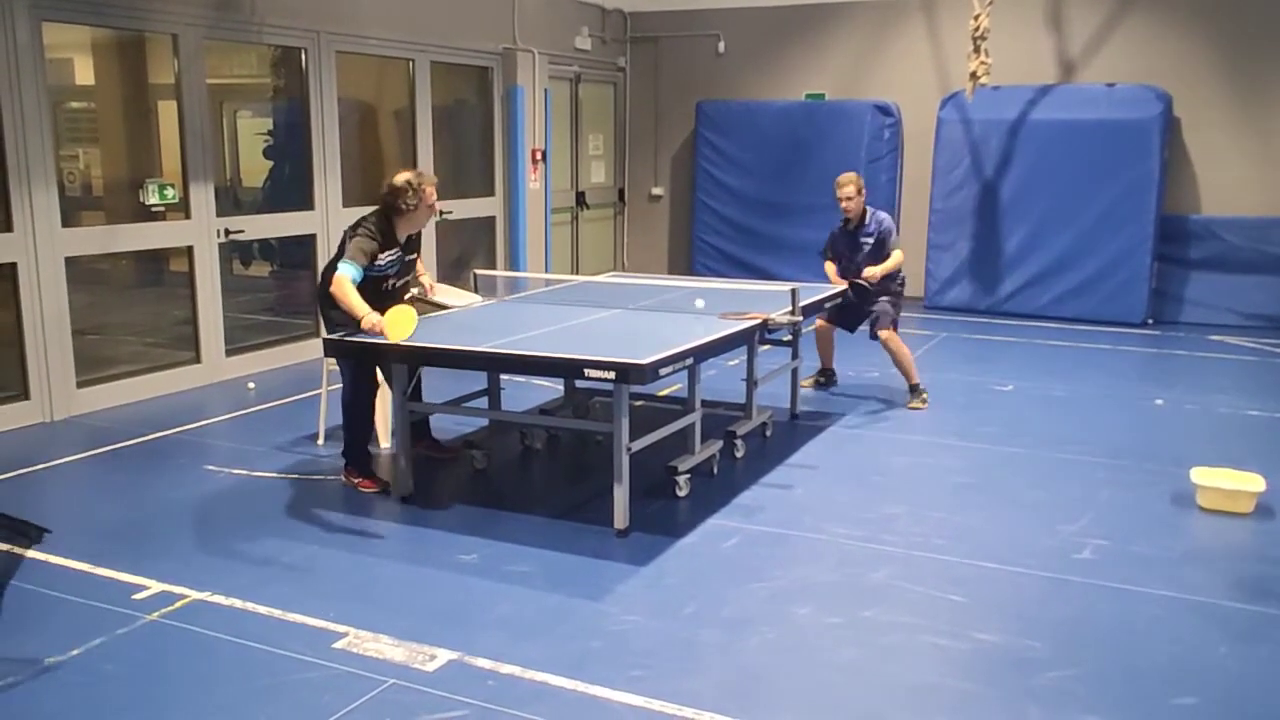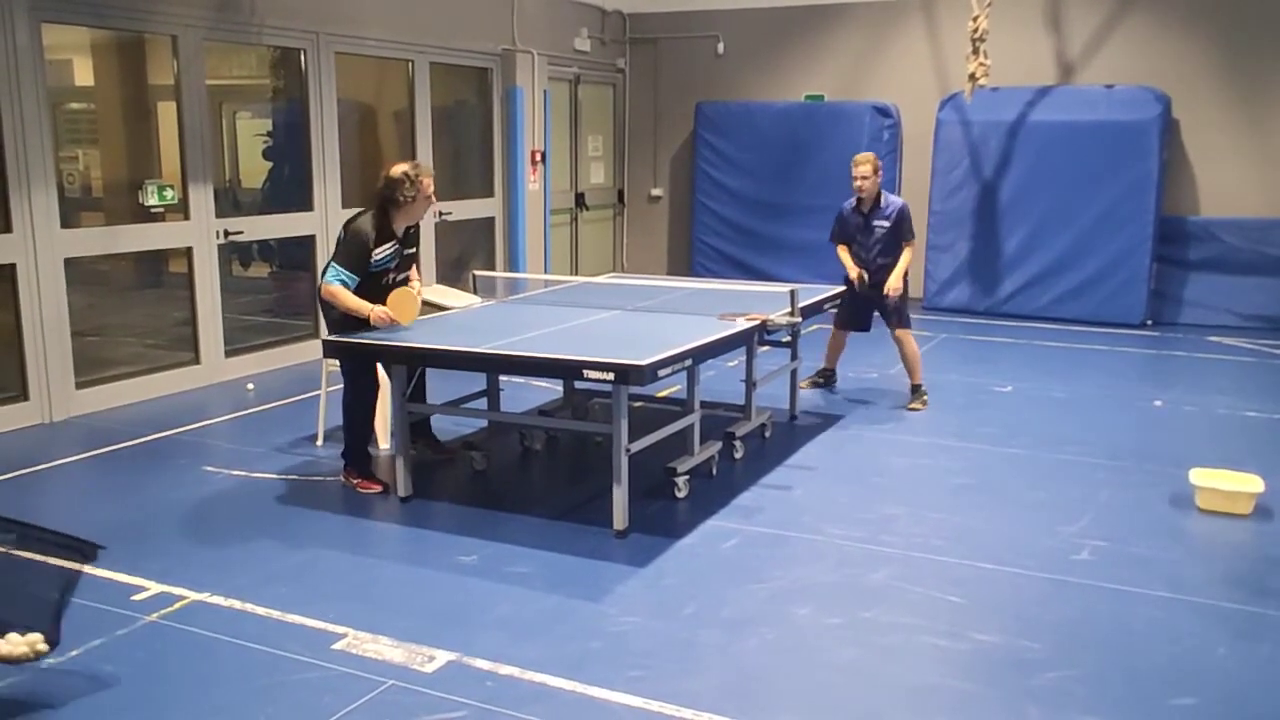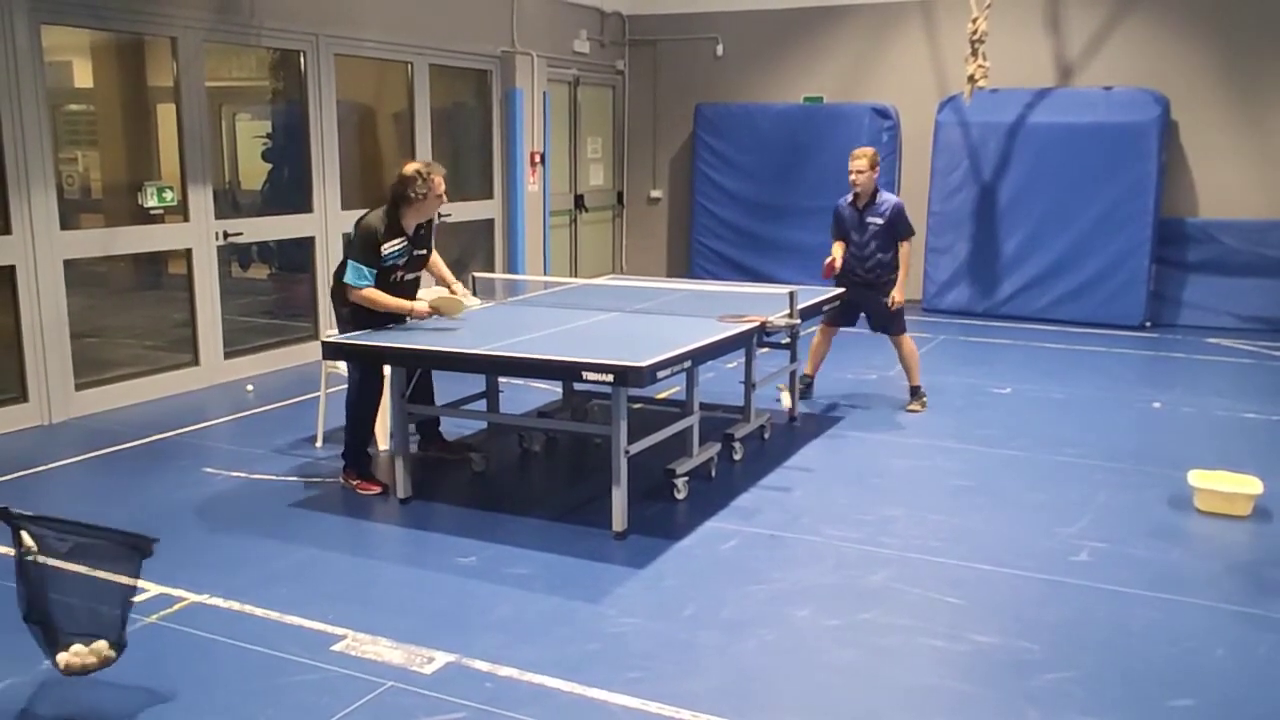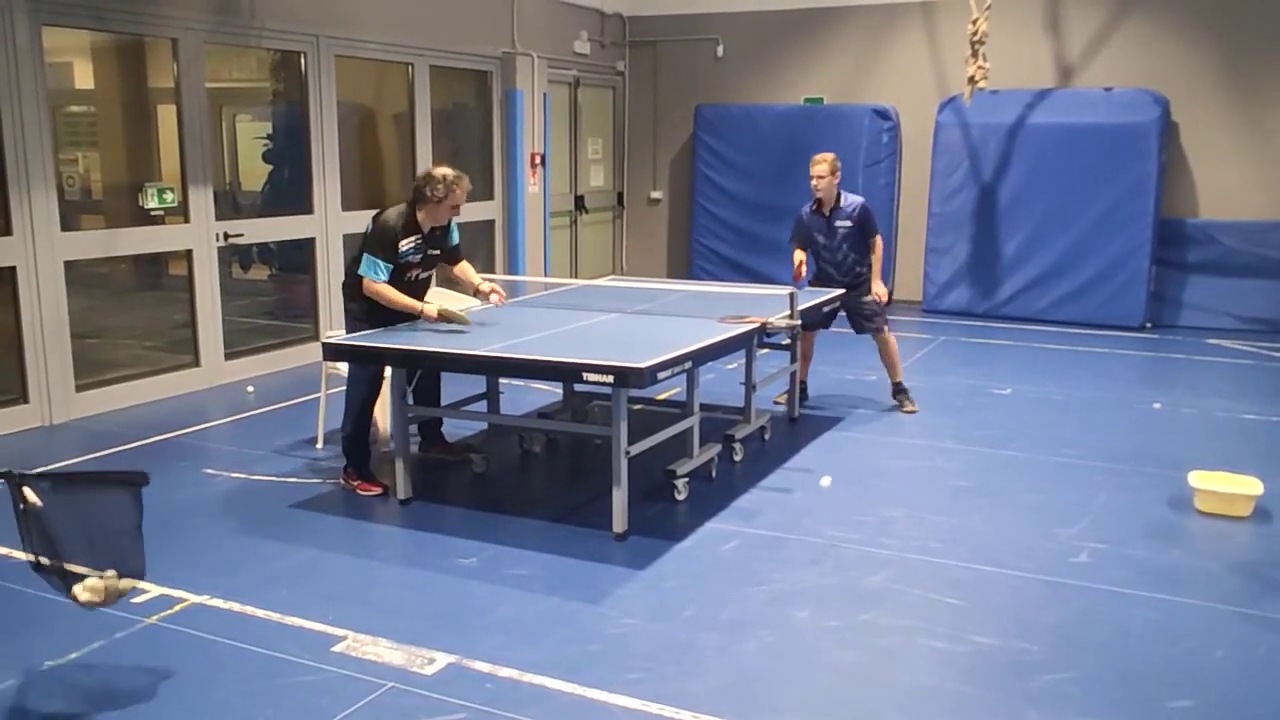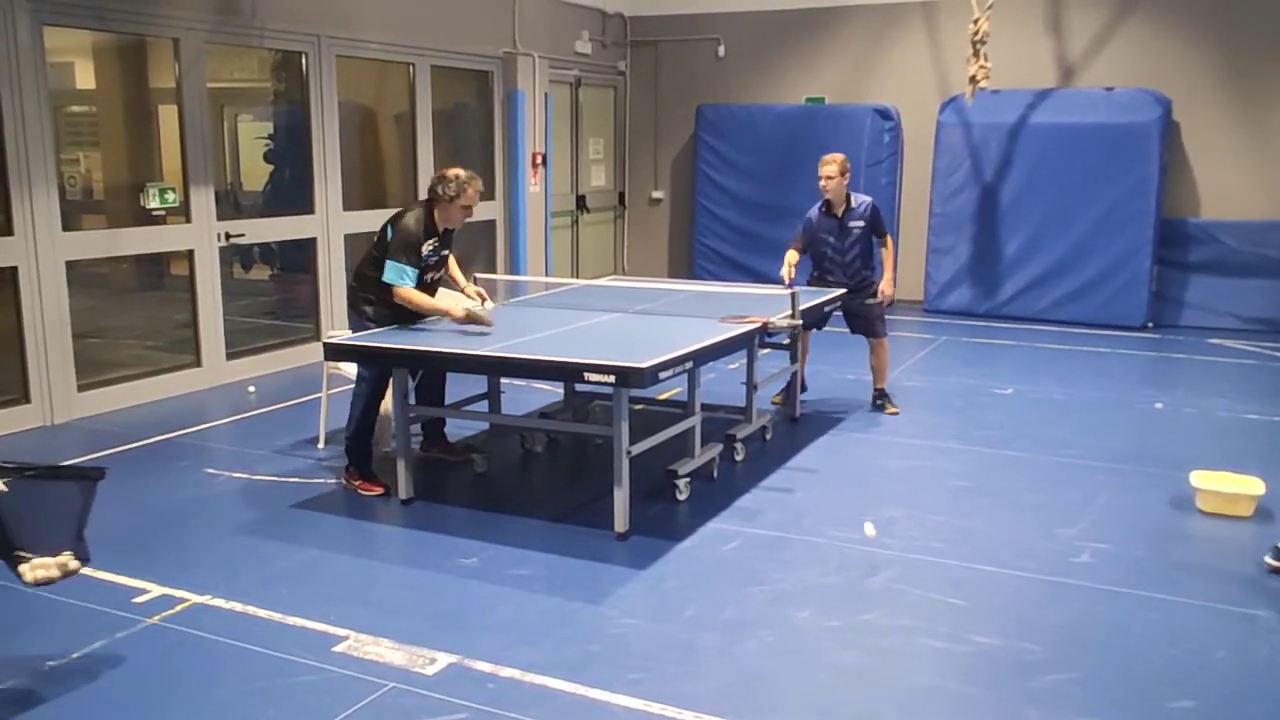
dt=0.3s
person 1, frame 1
left shoulder: (411, 228)
right shoulder: (368, 236)
right elbow: (339, 284)
left wrist: (421, 274)
right wrist: (366, 316)
left hip: (386, 309)
right hip: (347, 312)
right knee: (362, 383)
left ankle: (420, 436)
right ankle: (356, 466)
person 1, frame 2
left shoulder: (410, 224)
right shoulder: (363, 232)
right elbow: (330, 289)
left wrist: (414, 280)
right wrist: (370, 310)
left hip: (389, 307)
right hip: (351, 313)
right knee: (362, 384)
left ankle: (421, 434)
right ankle: (355, 466)
person 1, frame 3
left shoulder: (425, 222)
right shoulder: (373, 229)
right elbow: (357, 292)
left wrist: (452, 283)
right wrist: (410, 307)
left hip: (397, 309)
right hip: (359, 313)
left knee: (420, 369)
right knee: (367, 384)
left ankle: (430, 438)
right ankle: (355, 467)
person 1, frame 4
left shoulder: (445, 226)
right shoulder: (389, 225)
left elbow: (456, 262)
right elbow: (372, 286)
left wrist: (480, 285)
right wrist: (421, 309)
left hip: (409, 308)
right hip: (368, 309)
left knee: (427, 368)
right knee: (366, 382)
left ankle: (432, 439)
right ankle: (355, 467)
person 1, frame 5
left shoulder: (445, 224)
right shoulder: (409, 229)
left elbow: (444, 257)
right elbow: (401, 292)
left wrist: (464, 284)
right wrist: (447, 309)
left hip: (410, 309)
right hip: (375, 307)
left knee: (433, 366)
right knee: (374, 381)
left ankle: (434, 439)
right ankle: (357, 467)
person 2, frame 1
left shoulder: (881, 222)
right shoulder: (838, 230)
left elbow: (898, 256)
right elbow: (830, 261)
left wrist: (880, 270)
right wrist: (836, 279)
left hip: (883, 290)
left knee: (886, 335)
right knee: (822, 326)
left ankle: (917, 389)
right ankle: (827, 374)
person 2, frame 2
left shoulder: (897, 207)
right shoulder: (847, 211)
left elbow: (909, 246)
right elbow: (841, 244)
left wrist: (897, 276)
right wrist: (851, 267)
left hip: (887, 282)
right hip: (859, 280)
left knee: (901, 333)
right knee: (840, 329)
left ankle: (918, 390)
right ankle: (828, 373)
person 2, frame 3
left shoulder: (891, 206)
right shoulder: (842, 206)
left elbow: (905, 245)
left wrist: (899, 285)
right wrist: (837, 256)
left hip: (881, 284)
right hip: (848, 281)
left knee: (899, 337)
right knee: (825, 327)
left ankle: (916, 392)
right ankle: (806, 382)
person 2, frame 4
left shoulder: (857, 207)
right shoulder: (807, 214)
left elbow: (875, 242)
right elbow: (800, 246)
left wrist: (877, 280)
right wrist: (800, 260)
left hip: (859, 283)
right hip: (824, 283)
left knee: (882, 333)
right knee: (805, 331)
left ankle: (899, 389)
right ankle: (800, 388)
person 2, frame 5
left shoulder: (867, 207)
right shoulder: (814, 217)
left elbow: (884, 242)
right elbow: (797, 248)
left wrist: (887, 278)
right wrist: (788, 263)
left hip: (861, 286)
right hip: (822, 284)
left knee: (877, 337)
right knee: (798, 329)
left ankle: (879, 394)
right ankle: (795, 382)
